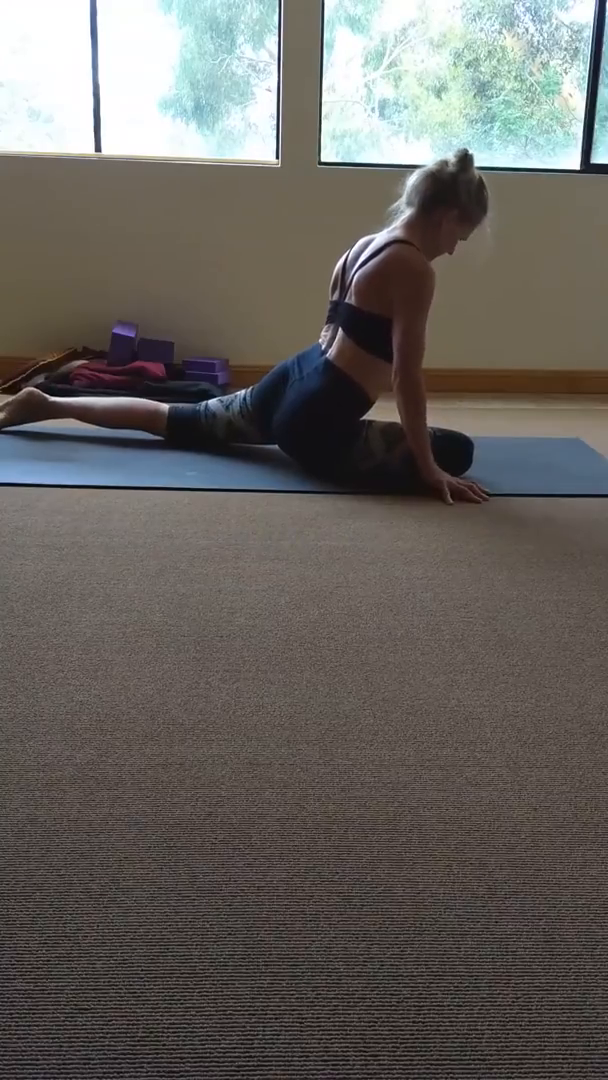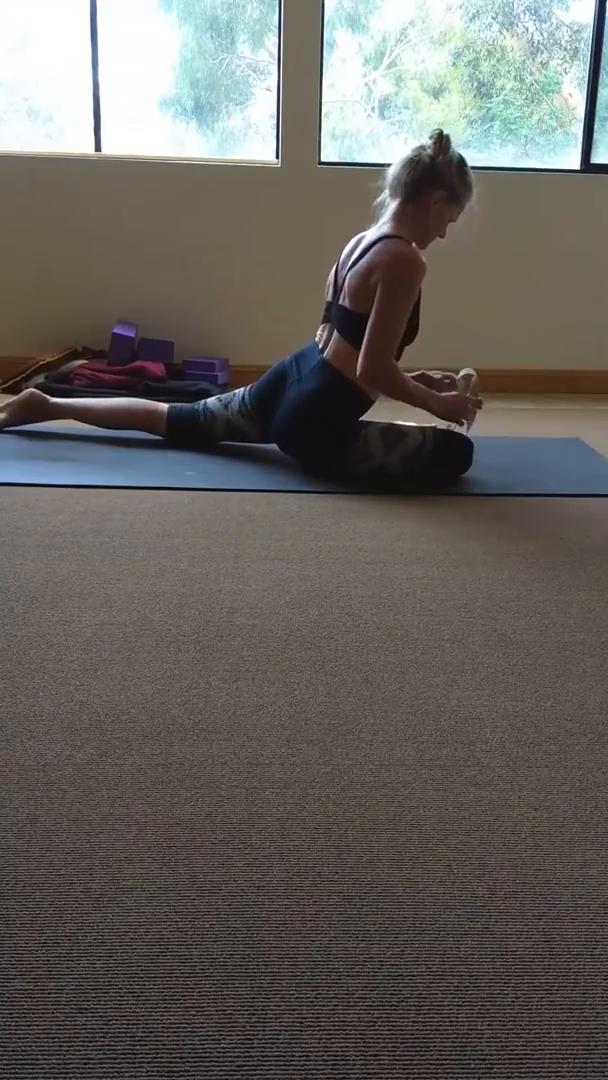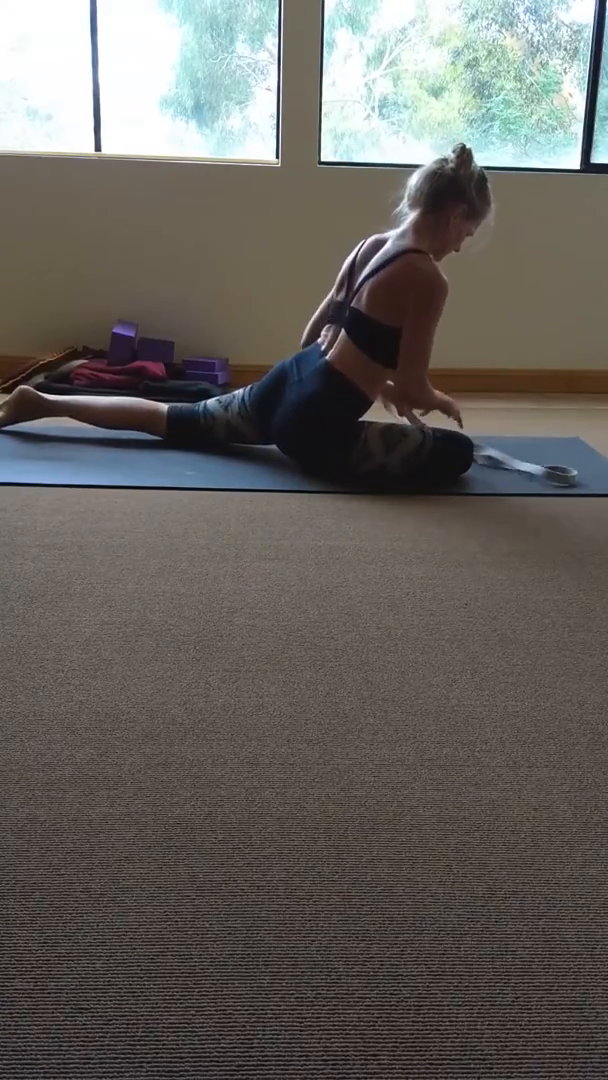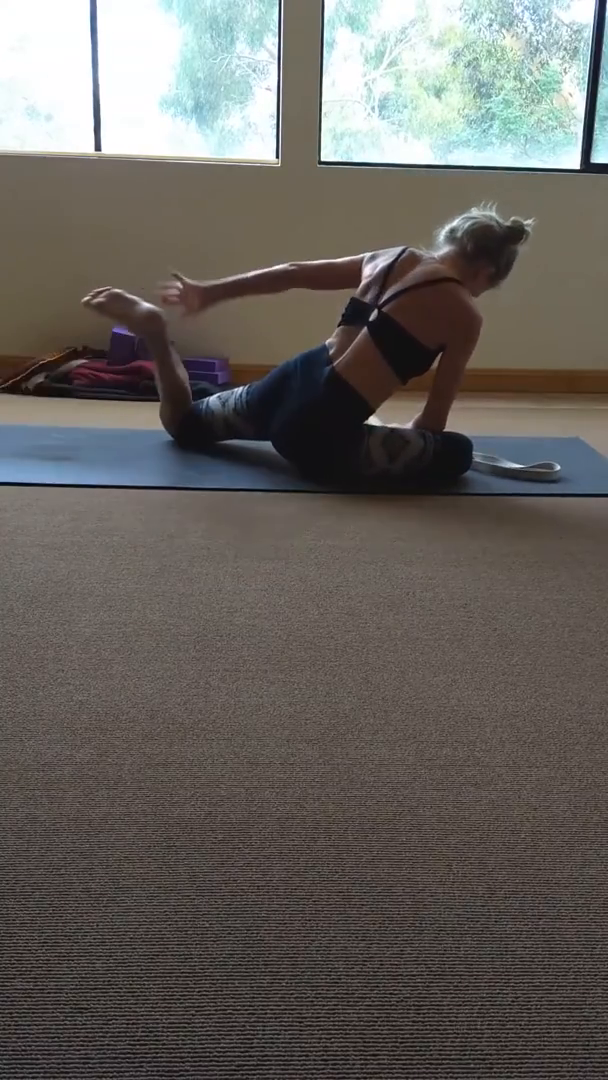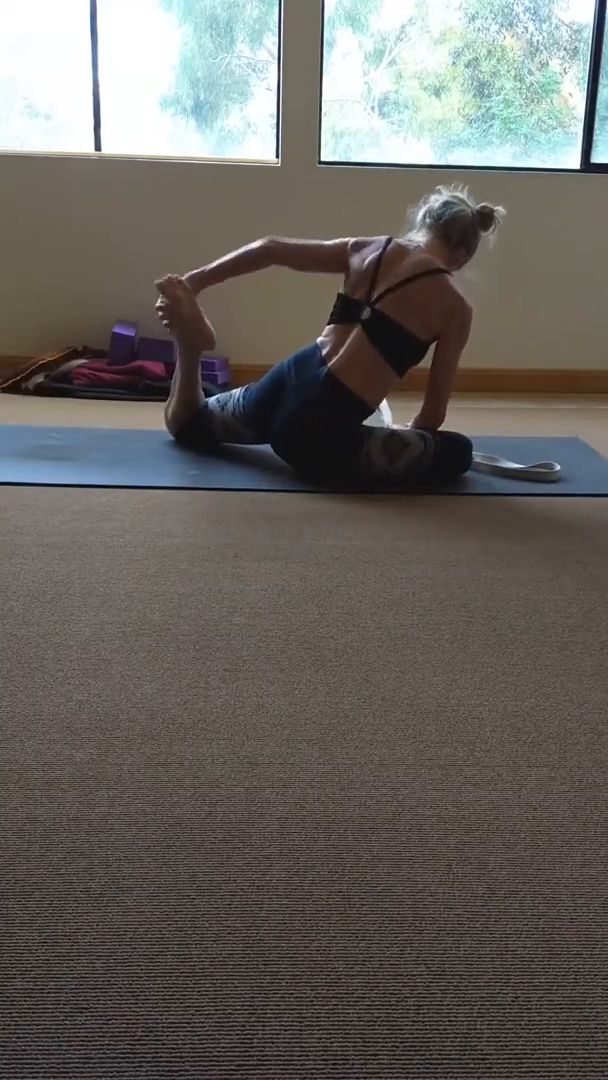
dt=1s
person 1, frame 1
left shoulder: (365, 246)
right shoulder: (414, 270)
right elbow: (406, 377)
right wrist: (430, 469)
left hip: (292, 382)
right hip: (317, 423)
left knee: (177, 421)
left ankle: (47, 403)
person 1, frame 2
left shoulder: (360, 242)
right shoulder: (405, 262)
right elbow: (372, 369)
left wrist: (415, 382)
right wrist: (438, 402)
left hip: (289, 382)
right hip: (316, 423)
left knee: (176, 420)
left ankle: (47, 405)
person 1, frame 3
left shoulder: (369, 246)
right shoulder: (426, 279)
right elbow: (412, 392)
left wrist: (379, 384)
right wrist: (442, 401)
left hip: (285, 384)
right hip: (315, 426)
left knee: (172, 419)
left ankle: (40, 400)
person 1, frame 4
left shoulder: (388, 258)
right shoulder: (464, 317)
left elbow: (296, 273)
right elbow: (433, 423)
left wrist: (210, 291)
right wrist: (402, 436)
left hip: (289, 384)
right hip: (319, 434)
left knee: (185, 423)
left ankle: (152, 329)
person 1, frame 5
left shoulder: (363, 250)
right shoulder: (454, 308)
left elbow: (268, 249)
right elbow: (434, 415)
left wrist: (189, 284)
right wrist: (408, 436)
left hip: (286, 384)
right hip: (321, 435)
left knee: (185, 425)
right knee: (457, 453)
left ankle: (190, 343)
